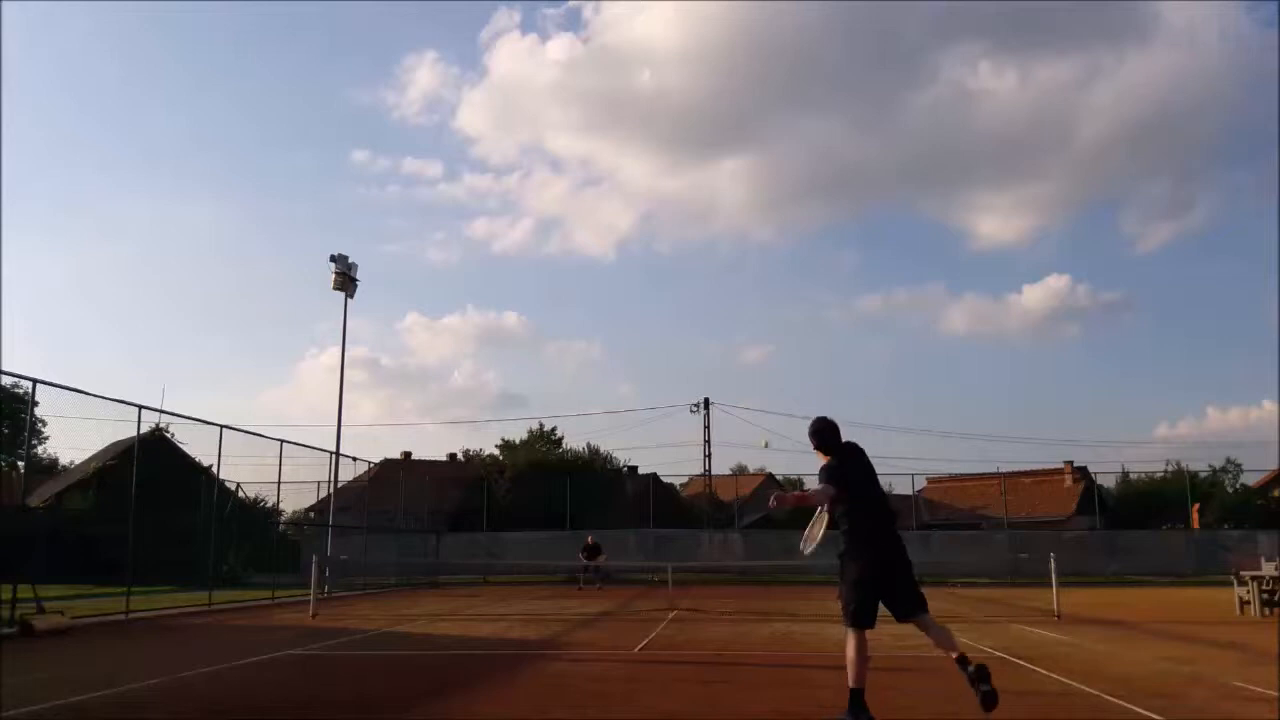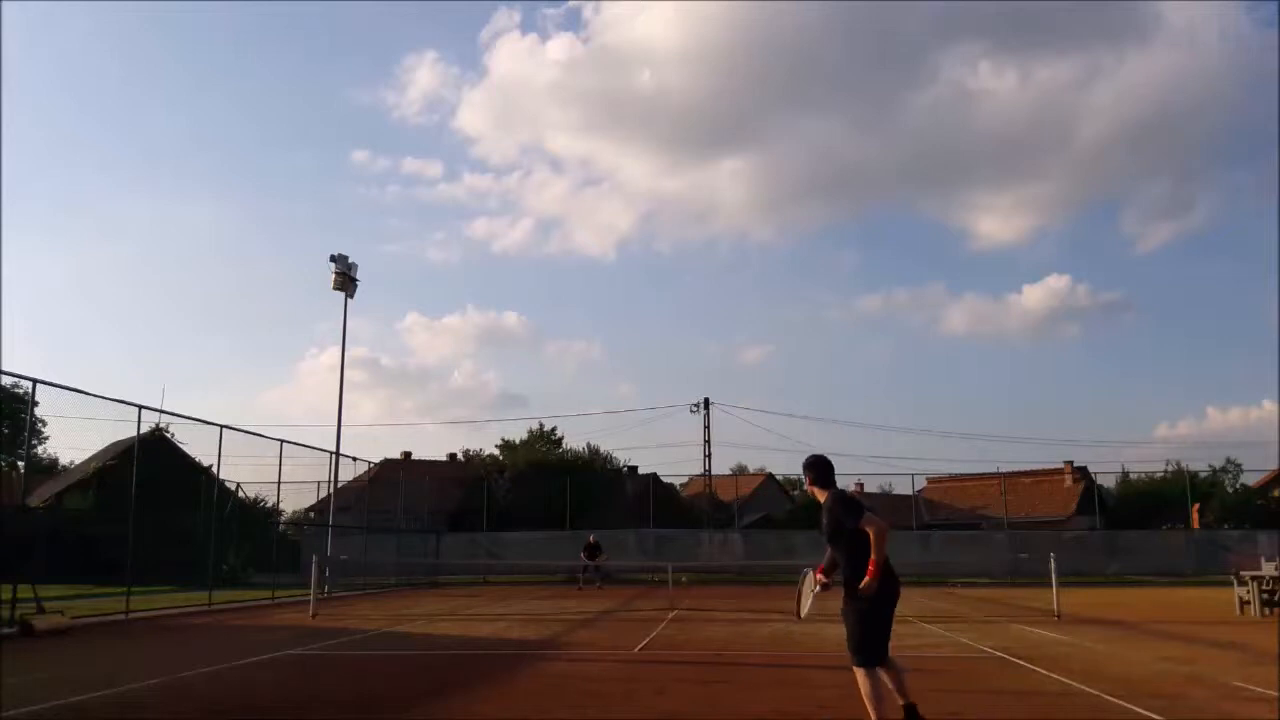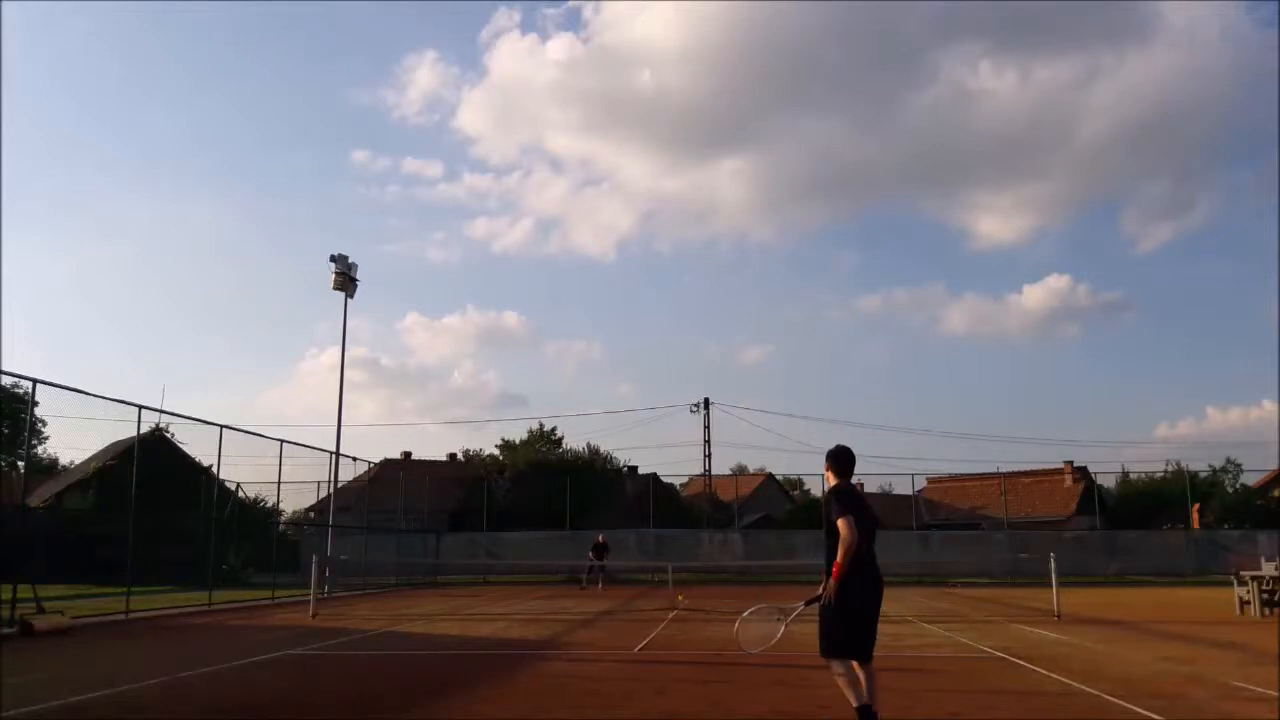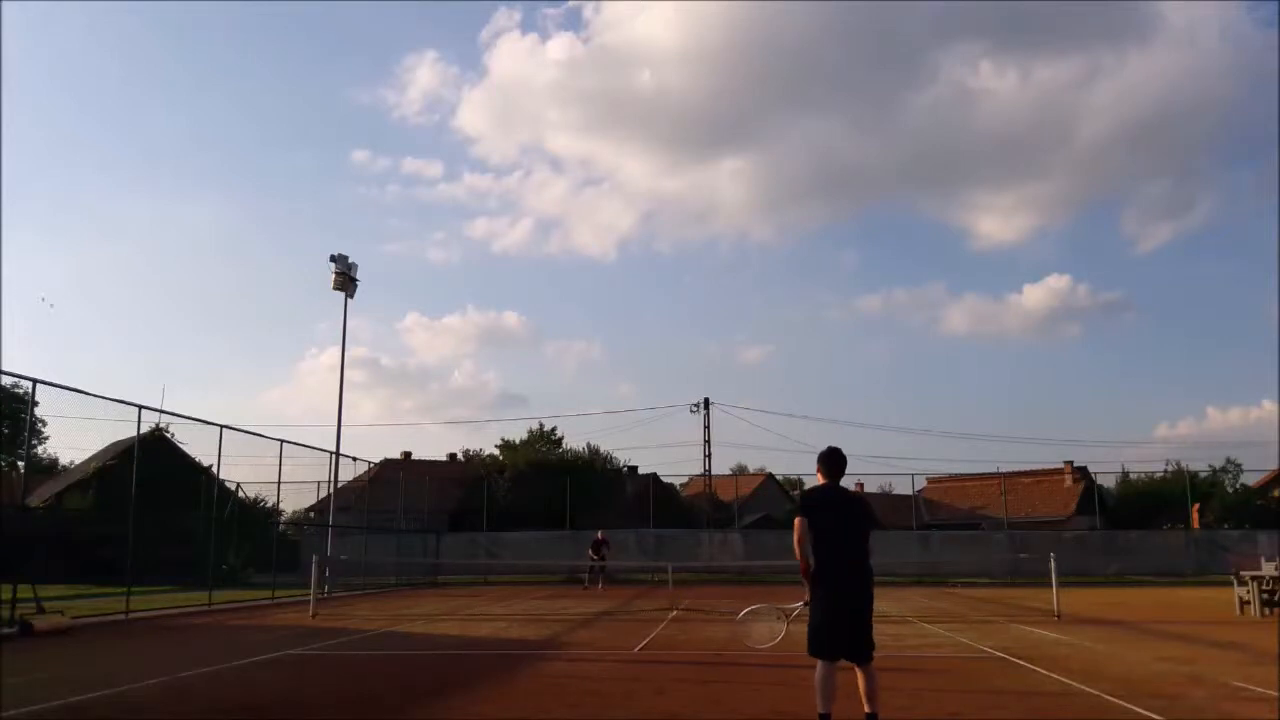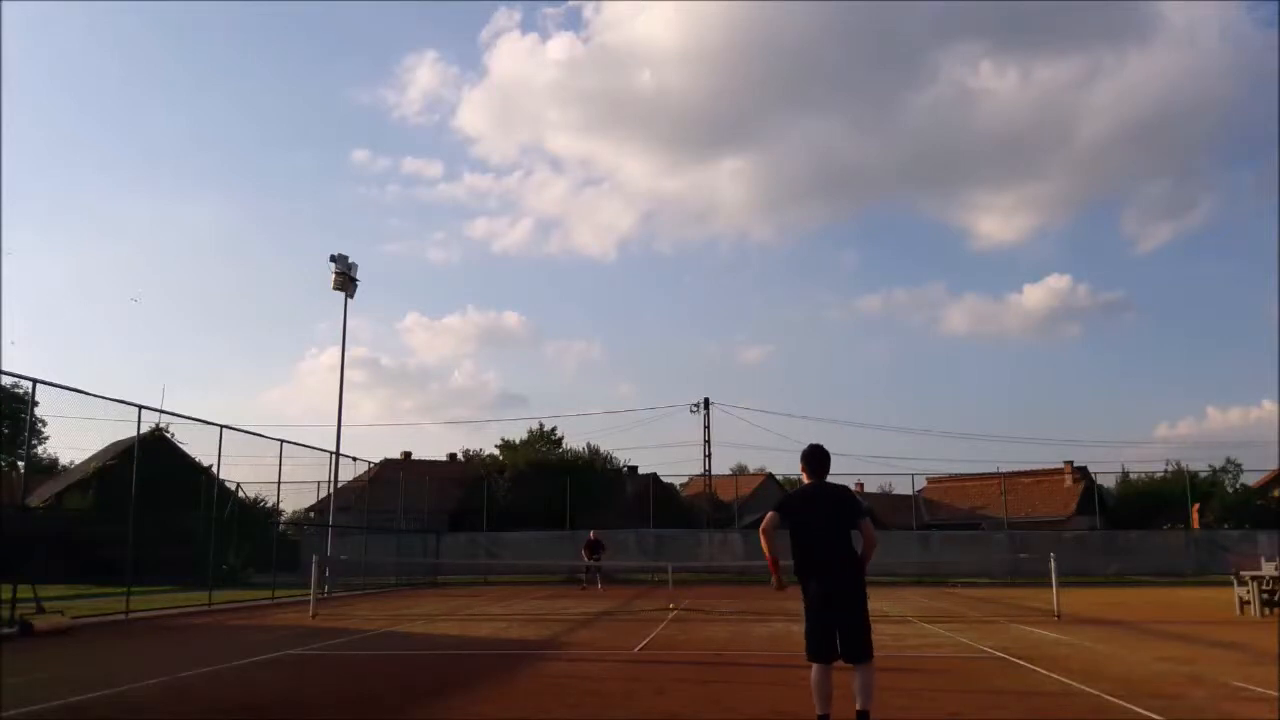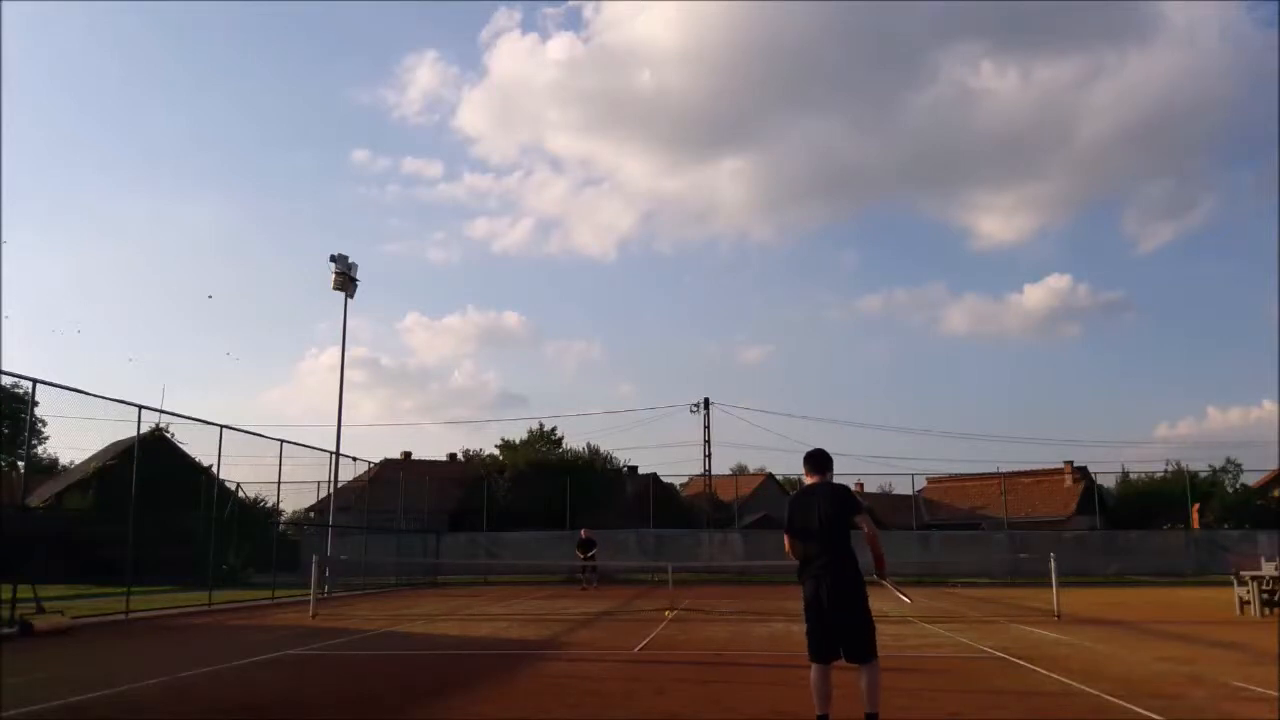
dt=0.4s
person 1, frame 1
left shoulder: (830, 469)
right shoulder: (851, 452)
left elbow: (826, 493)
left wrist: (794, 498)
left hip: (861, 556)
right hip: (887, 548)
left knee: (855, 631)
right knee: (919, 617)
right ankle: (972, 669)
person 1, frame 2
left shoulder: (838, 503)
right shoulder: (834, 504)
left elbow: (878, 527)
right elbow: (838, 547)
left wrist: (873, 572)
right wrist: (823, 570)
left hip: (869, 591)
right hip: (866, 592)
left knee: (864, 664)
right knee: (875, 658)
person 1, frame 3
left shoulder: (836, 494)
right shoulder: (856, 496)
left elbow: (849, 537)
left wrist: (834, 576)
right wrist: (832, 576)
left hip: (847, 587)
right hip: (868, 583)
left knee: (837, 657)
right knee: (861, 658)
person 1, frame 4
left shoulder: (809, 497)
right shoulder: (859, 501)
left elbow: (800, 536)
right elbow: (865, 545)
left wrist: (808, 575)
left hip: (828, 585)
right hip: (861, 584)
left knee: (825, 660)
right knee: (863, 659)
person 1, frame 5
left shoulder: (791, 500)
right shoulder: (845, 495)
left elbow: (765, 529)
right elbow: (871, 538)
left wrist: (775, 570)
left hip: (815, 586)
right hip: (849, 582)
left knee: (821, 661)
right knee: (862, 659)
person 1, frame 6
left shoulder: (794, 501)
right shoulder: (840, 493)
left elbow: (791, 549)
right elbow: (869, 531)
right wrist: (880, 564)
left hip: (811, 583)
right hip: (844, 580)
left knee: (820, 660)
right knee: (866, 658)
